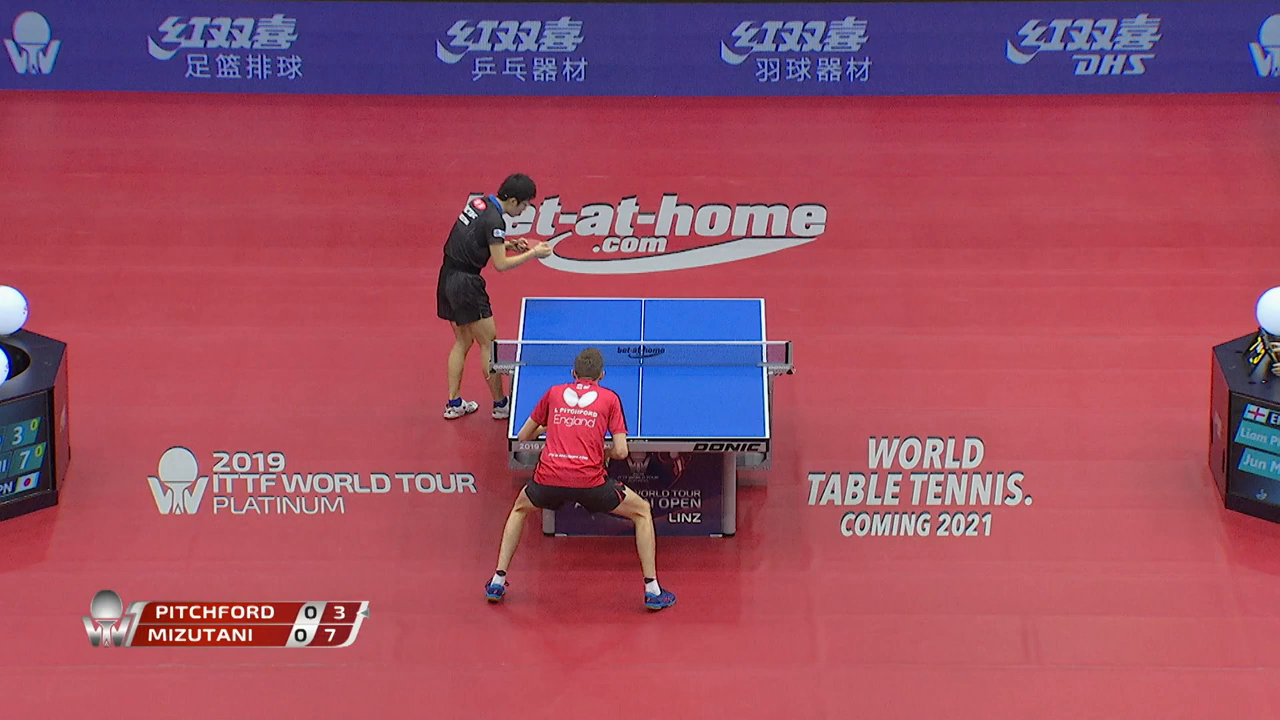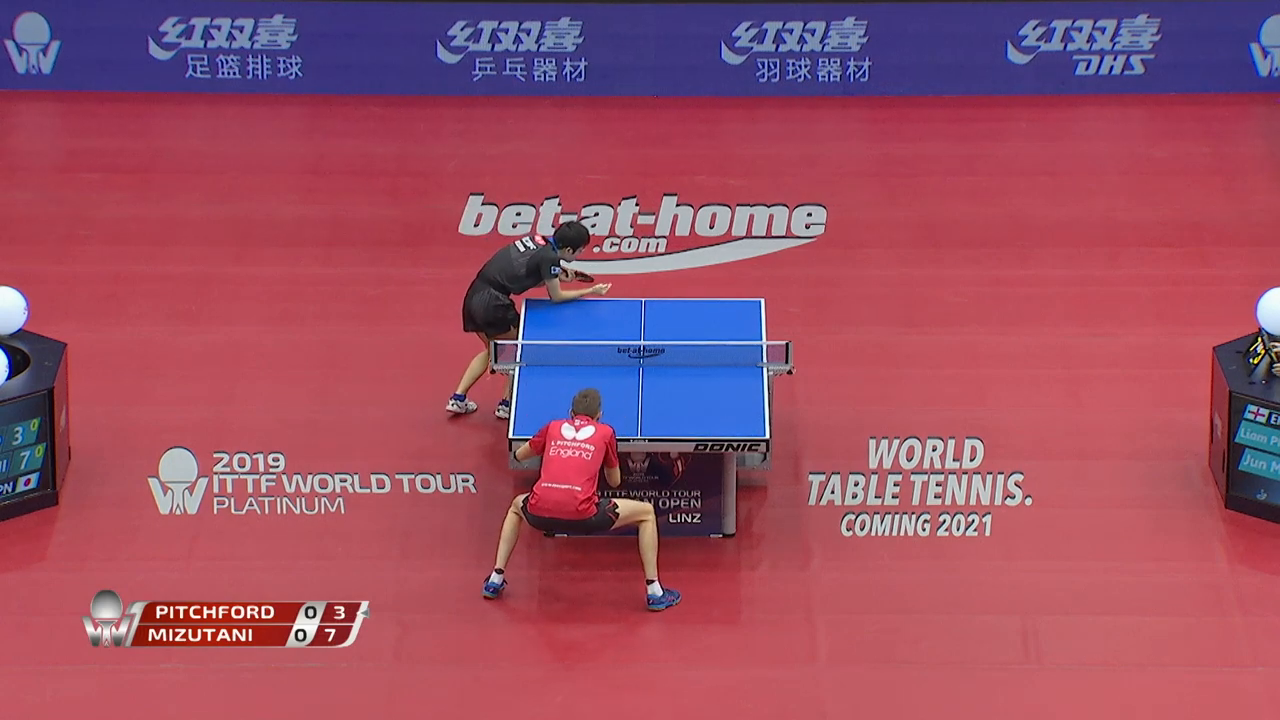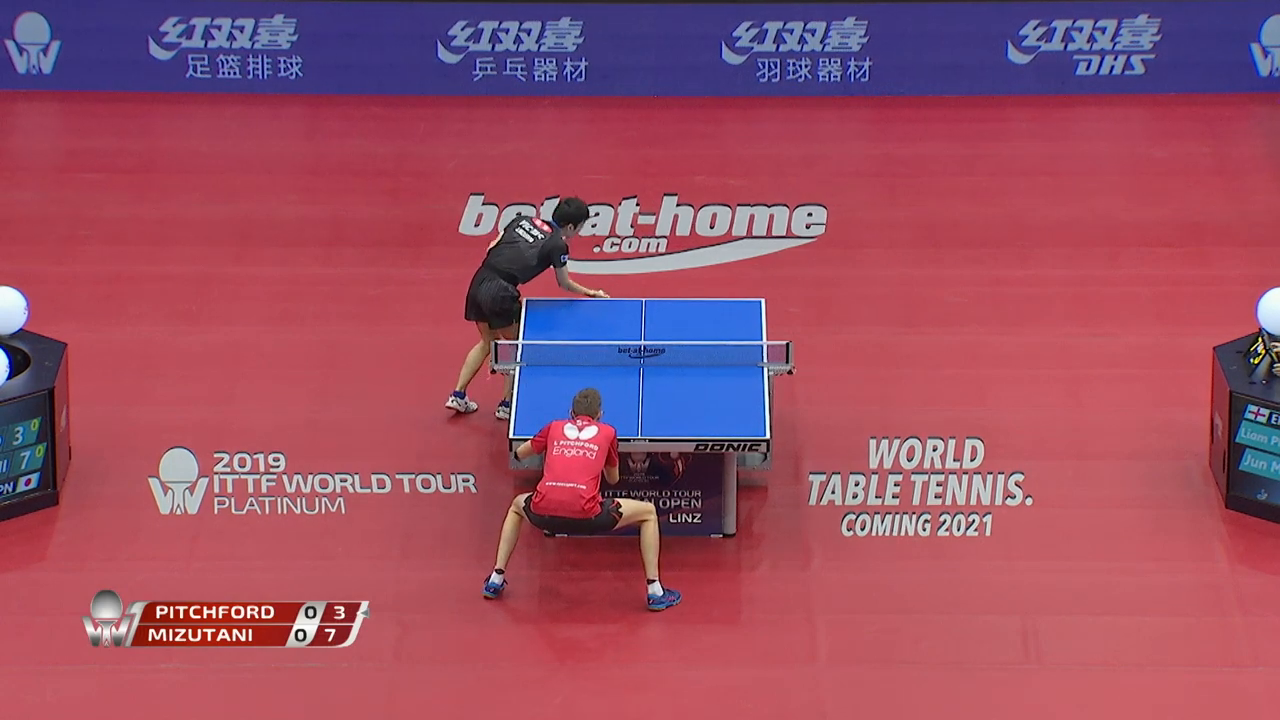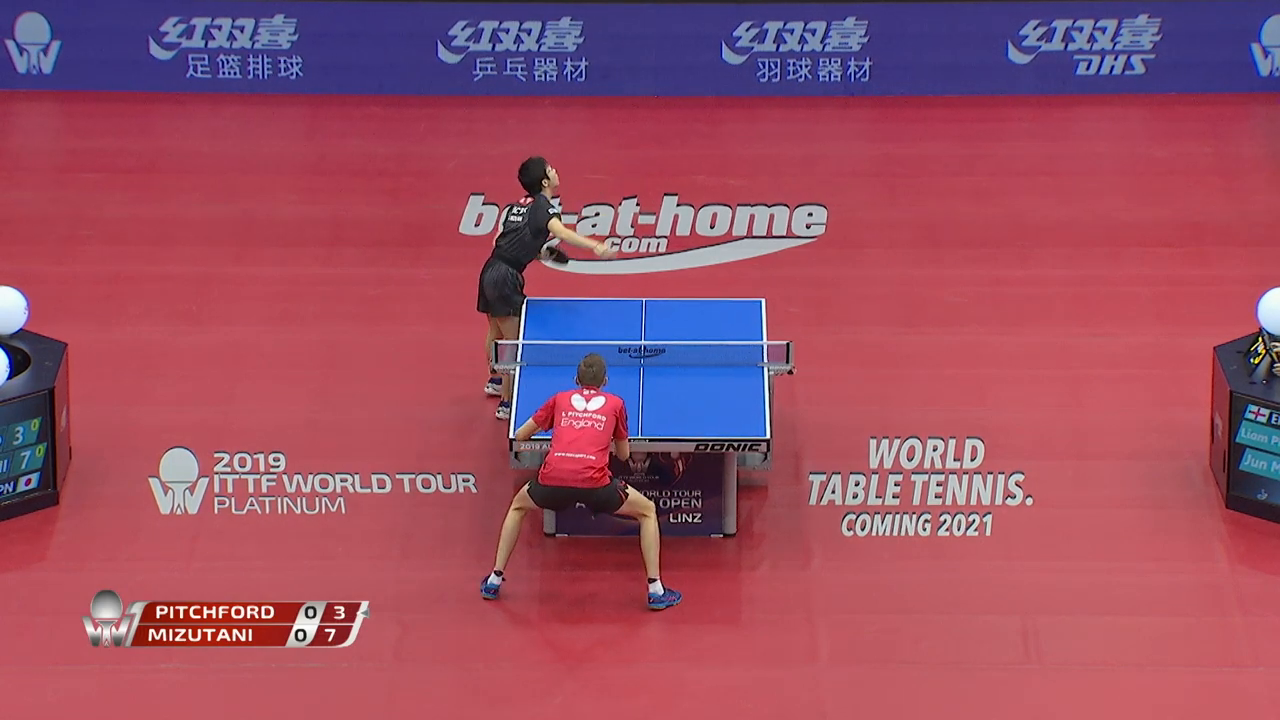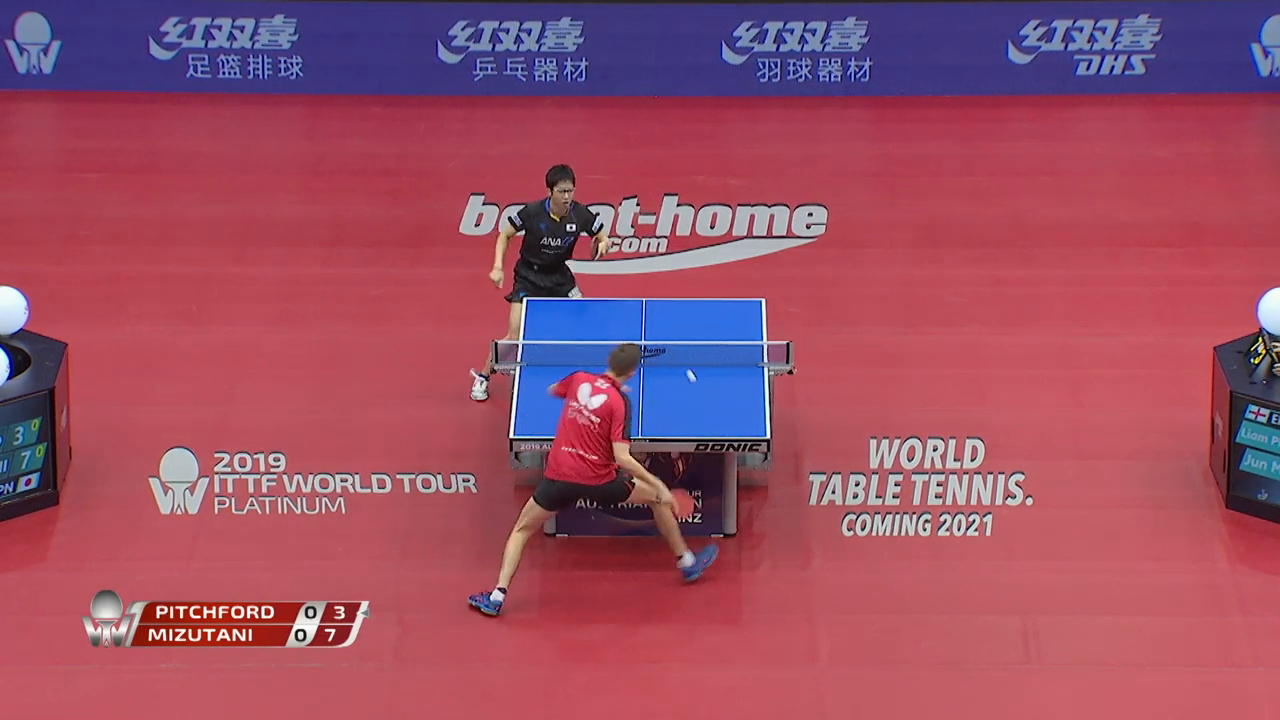
dt=1s
person 1, frame 1
left shoulder: (554, 393)
right shoulder: (609, 398)
left elbow: (523, 436)
right elbow: (621, 451)
left hip: (548, 480)
right hip: (589, 483)
left knee: (519, 508)
right knee: (642, 511)
left ankle: (498, 582)
right ankle: (652, 590)
person 1, frame 2
left shoulder: (553, 427)
right shoulder: (605, 432)
left elbow: (519, 455)
right elbow: (615, 481)
left hip: (540, 511)
right hip: (581, 513)
left knee: (517, 505)
right knee: (646, 513)
left ankle: (496, 579)
right ankle: (654, 591)
person 1, frame 3
left shoulder: (554, 427)
right shoulder: (607, 432)
left elbow: (520, 453)
right elbow: (613, 478)
left hip: (544, 512)
right hip: (585, 514)
left knee: (517, 505)
right knee: (648, 513)
left ankle: (496, 579)
right ankle: (655, 591)
person 1, frame 4
left shoulder: (559, 399)
right shoulder: (615, 403)
left elbow: (520, 435)
right elbow: (624, 454)
left hip: (552, 480)
right hip: (594, 483)
left knee: (518, 507)
right knee: (647, 512)
left ankle: (494, 580)
right ankle: (656, 590)
person 1, frame 5
left shoulder: (576, 380)
right shoulder: (620, 403)
left elbow: (553, 391)
right elbow: (621, 458)
right wrist: (656, 485)
left hip: (558, 477)
right hip: (598, 481)
left knee: (521, 531)
right knee: (659, 497)
left ankle: (495, 597)
right ankle: (687, 563)
person 2, frame 1
left shoulder: (479, 202)
right shoulder: (494, 220)
right elbow: (501, 264)
left wrist: (508, 244)
right wrist: (533, 252)
left hip: (448, 279)
right hip: (465, 283)
left knee: (462, 342)
right knee: (489, 345)
left ankle: (453, 403)
right ankle: (501, 404)
person 2, frame 2
left shoulder: (536, 241)
right shoulder: (549, 257)
right elbow: (556, 297)
left wrist: (557, 276)
right wrist: (592, 290)
left hip: (474, 296)
right hip: (492, 303)
left knee: (493, 350)
left ankle: (458, 399)
right ankle: (507, 404)
person 2, frame 3
left shoulder: (524, 220)
right shoulder: (557, 245)
left elbow: (491, 247)
right elbow: (564, 284)
right wrist: (591, 293)
left hip: (480, 281)
right hip: (500, 292)
left knee: (487, 342)
left ankle: (458, 396)
right ankle: (507, 405)
person 2, frame 4
left shoulder: (519, 205)
right shoulder: (543, 207)
right elbow: (561, 232)
left wrist: (534, 251)
right wrist: (596, 246)
left hip: (490, 270)
right hip: (506, 277)
left knee: (496, 332)
right knee: (513, 342)
left ankle: (495, 380)
right ankle: (507, 405)
person 2, frame 5
left shoulder: (581, 214)
right shoulder: (531, 212)
left elbow: (604, 236)
right elbow: (503, 235)
left wrist: (602, 244)
right wrist: (497, 267)
left hip: (560, 276)
right hip: (528, 276)
right knee: (514, 337)
right ankle: (482, 377)
